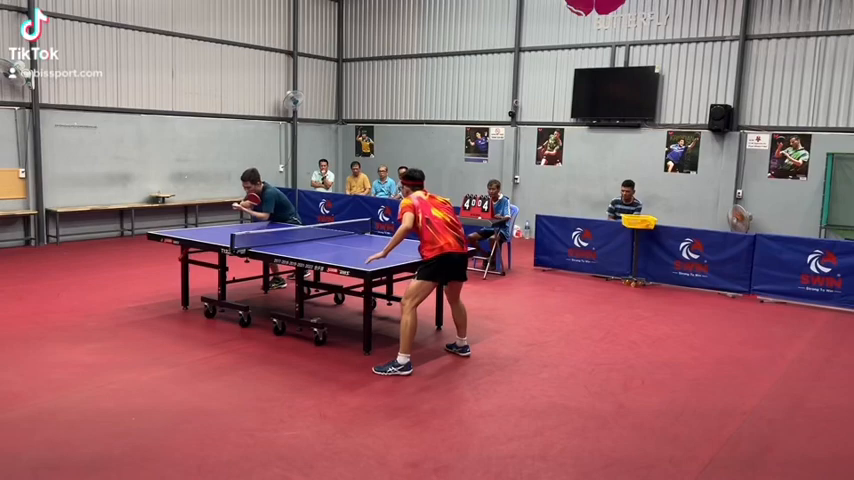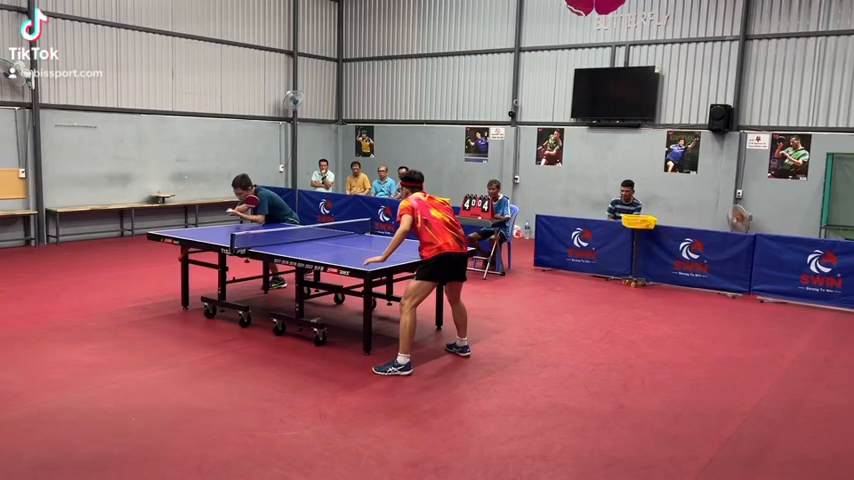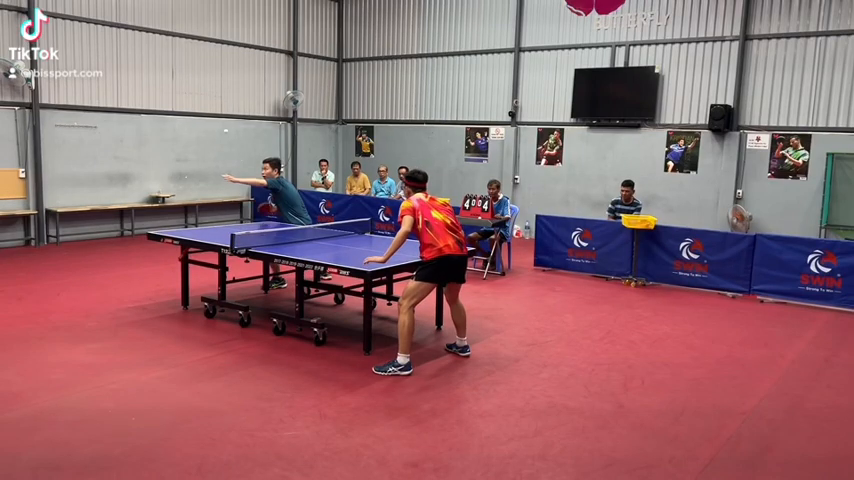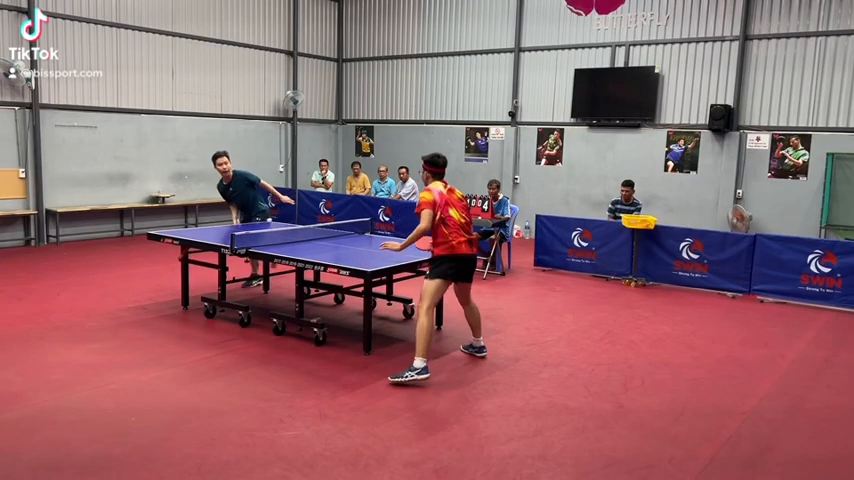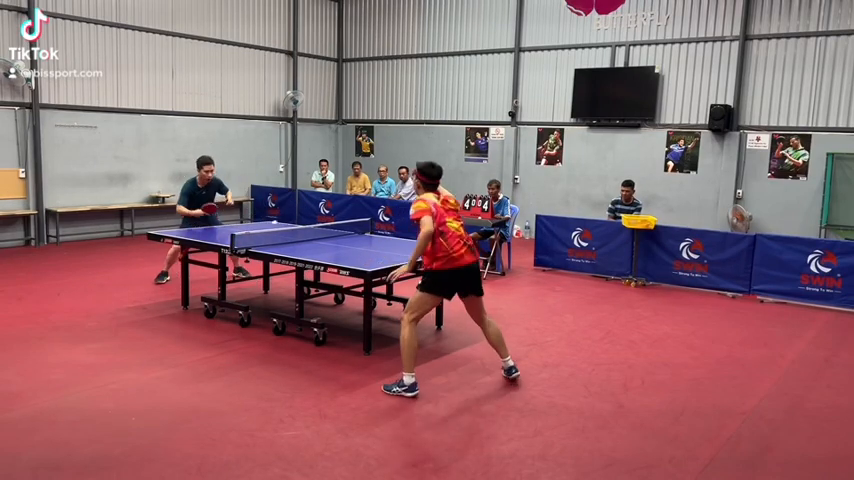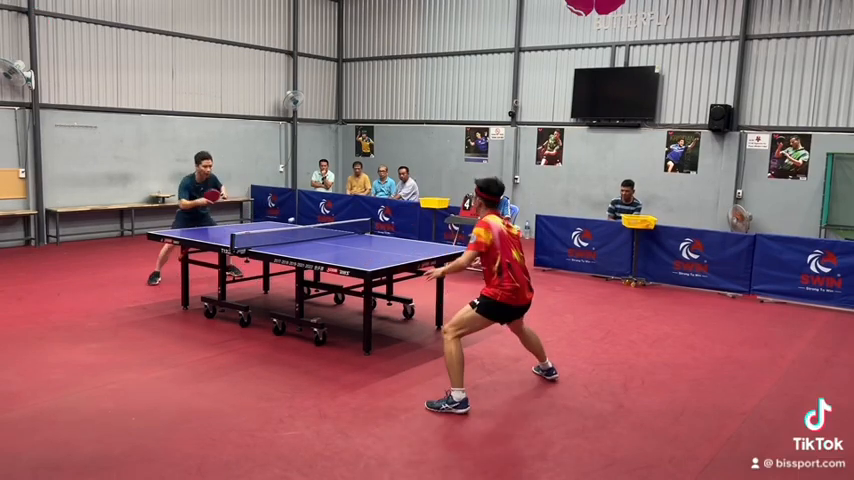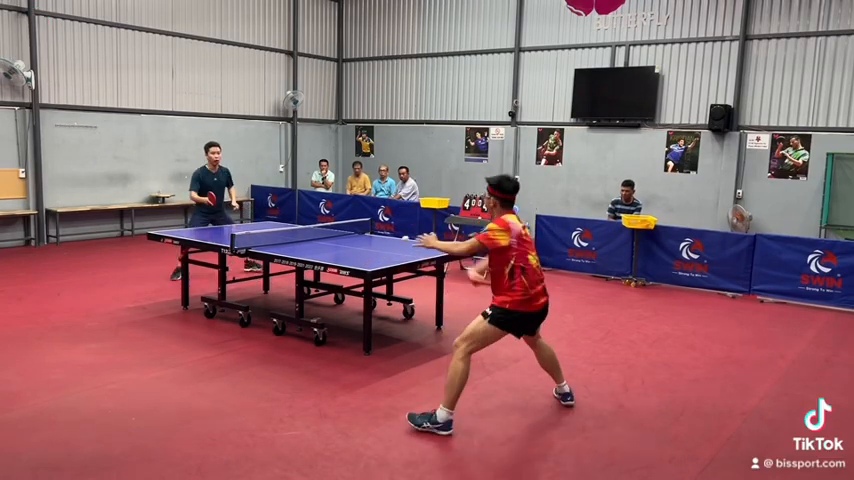
dt=0.7s
person 1, frame 1
left shoulder: (410, 201)
right shoulder: (442, 200)
left elbow: (407, 226)
left wrist: (384, 252)
left hip: (439, 256)
right hip: (460, 252)
left knee: (408, 304)
right knee: (453, 298)
left ankle: (403, 361)
right ankle: (462, 344)
person 1, frame 2
left shoulder: (408, 203)
right shoulder: (441, 201)
left elbow: (405, 228)
left wrist: (384, 257)
left hip: (438, 256)
right hip: (460, 252)
left knee: (407, 304)
right knee: (454, 299)
left ankle: (403, 362)
right ankle: (462, 345)
person 1, frame 3
left shoulder: (410, 203)
right shoulder: (442, 202)
left elbow: (406, 230)
left wrist: (385, 257)
left hip: (438, 257)
right hip: (460, 254)
left knee: (405, 304)
right knee: (453, 299)
left ankle: (403, 362)
right ankle: (462, 344)
person 1, frame 4
left shoulder: (428, 194)
right shoulder: (457, 194)
left elbow: (424, 226)
left wrist: (400, 246)
left hip: (448, 255)
right hip: (468, 252)
left knee: (425, 308)
right knee: (465, 300)
left ankle: (419, 366)
right ankle: (478, 345)
person 1, frame 5
left shoulder: (421, 202)
right shoulder: (447, 198)
left elbow: (427, 230)
left wrist: (409, 266)
right wrist: (435, 185)
left hip: (443, 269)
right hip: (469, 264)
left knee: (408, 319)
right knee: (482, 319)
left ankle: (408, 382)
right ankle: (509, 365)
person 1, frame 6
left shoulder: (485, 225)
right shoulder: (507, 225)
left elbow: (465, 262)
left wrist: (441, 271)
right wrist: (473, 251)
left hip: (500, 296)
right hip: (522, 295)
left knee: (451, 332)
right knee: (519, 328)
left ankle: (458, 398)
right ankle: (547, 367)
person 1, frame 7
left shoulder: (503, 225)
right shoulder: (517, 226)
left elbow: (465, 248)
left wrist: (434, 244)
right wrist: (475, 271)
left hip: (515, 306)
right hip: (537, 304)
left knee: (461, 349)
right knee: (535, 341)
left ankle: (443, 417)
right ankle: (564, 390)
person 2, frame 1
left shoulder: (269, 193)
right shoulder: (255, 191)
left elbow: (264, 216)
right elbow: (242, 205)
left wrist: (243, 209)
right wrist: (249, 202)
left hip: (291, 223)
right hip: (279, 222)
left ankle: (278, 279)
person 2, frame 2
left shoulder: (262, 195)
right shoulder: (249, 196)
left elbow: (260, 219)
right elbow: (237, 210)
left wrist: (239, 214)
right wrist: (246, 205)
left hip: (289, 223)
right hip: (277, 223)
left ankle: (277, 279)
person 2, frame 3
left shoulder: (277, 182)
right shoulder: (285, 184)
left elbow: (259, 182)
left wrist: (236, 179)
right wrist: (278, 209)
left hip: (297, 225)
right hip: (305, 223)
left ankle: (277, 279)
person 2, frame 4
left shoulder: (242, 176)
right shoulder: (221, 187)
left elbow: (263, 184)
right elbow: (233, 204)
left wrist: (280, 197)
right wrist: (235, 218)
left hip: (260, 213)
right hip: (247, 216)
left ankle: (256, 276)
person 2, frame 5
left shoulder: (216, 182)
right shoulder: (188, 186)
left elbow: (226, 192)
right elbow: (178, 209)
left wrist: (229, 198)
right wrist: (194, 212)
left hip: (209, 217)
right hip: (191, 219)
right knee: (178, 246)
left ankle: (237, 268)
right ankle: (165, 272)
person 2, frame 6
left shoulder: (212, 178)
right shoulder: (186, 182)
left elbow: (221, 187)
right elbow: (183, 205)
left wrist: (223, 193)
right wrist: (197, 202)
left hip: (203, 216)
right hip: (185, 217)
right knee: (171, 243)
left ankle: (229, 266)
right ankle: (156, 273)
person 2, frame 7
left shoulder: (225, 172)
right shoulder: (199, 174)
left elbow: (231, 187)
right elbow: (193, 196)
left wrist: (234, 201)
right wrist: (203, 199)
left hip: (219, 212)
right hip: (202, 213)
left ankle: (248, 262)
right ankle: (179, 268)
